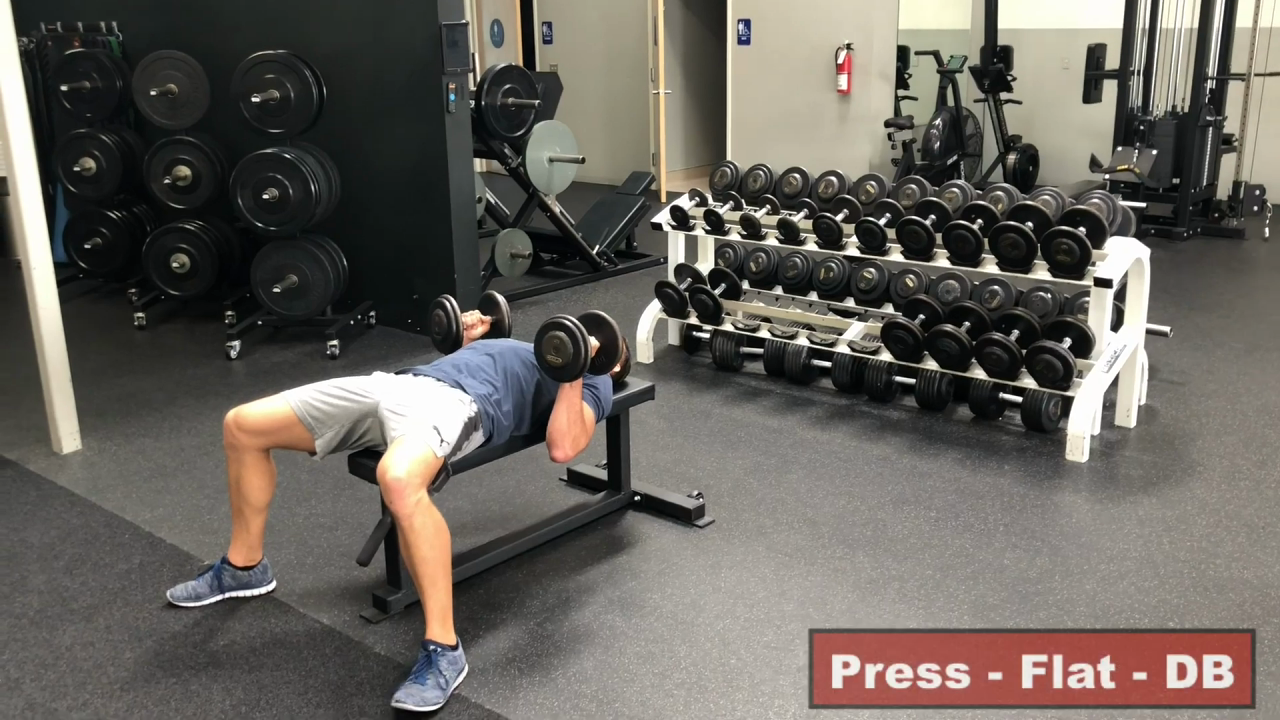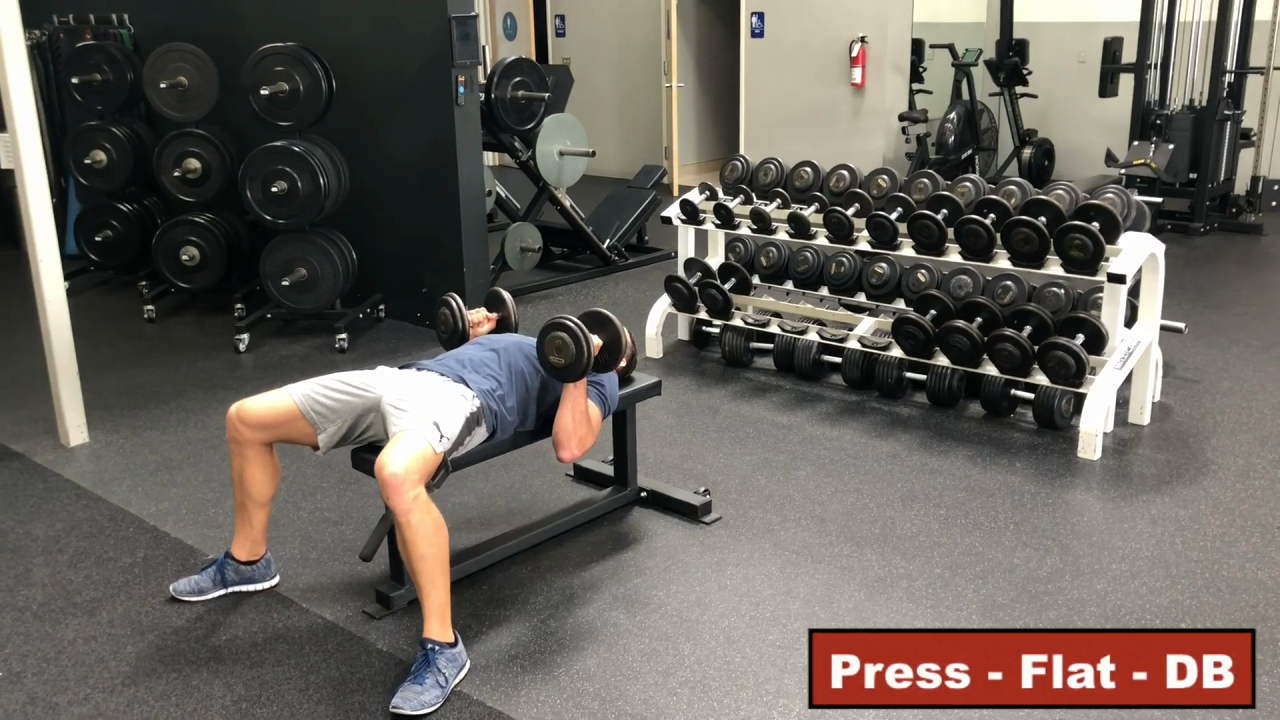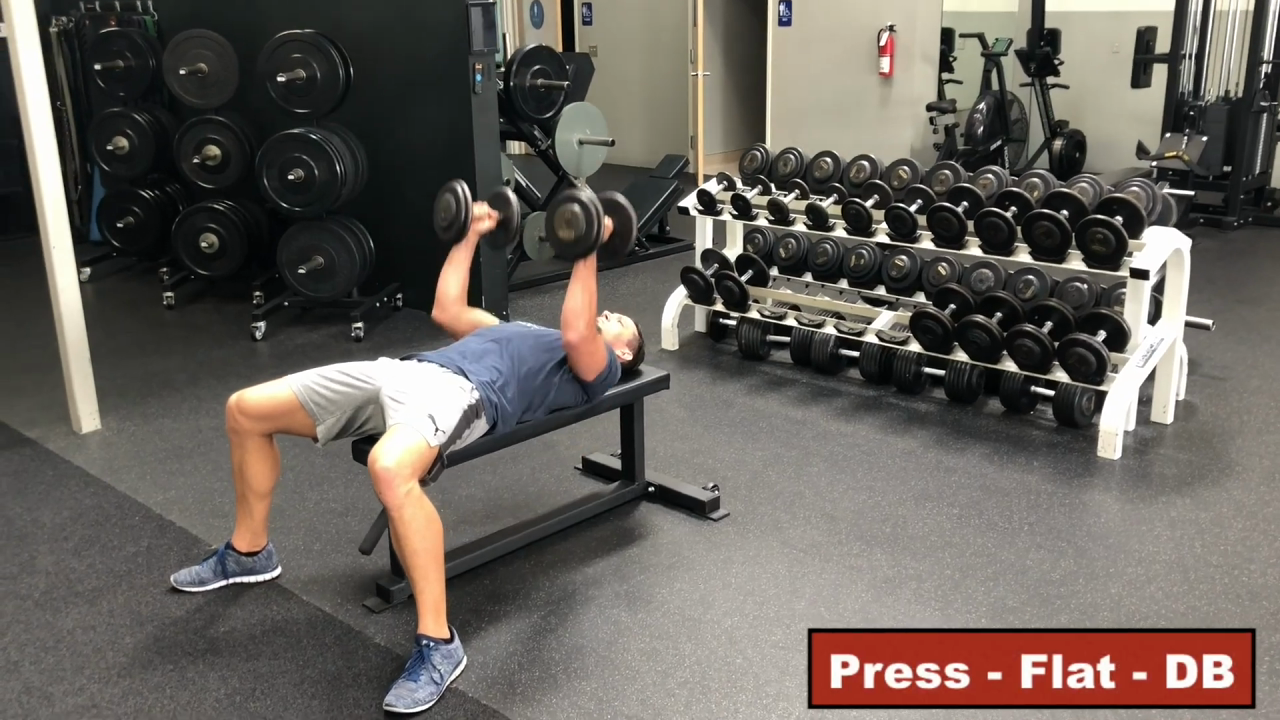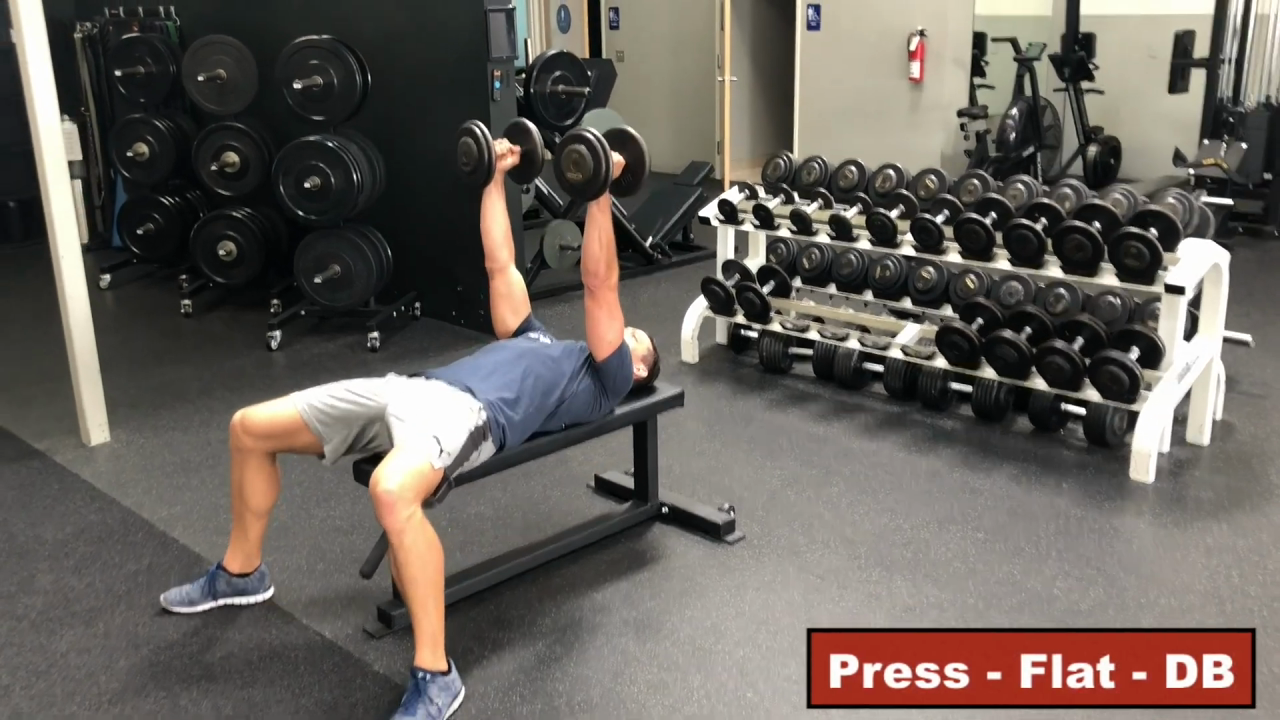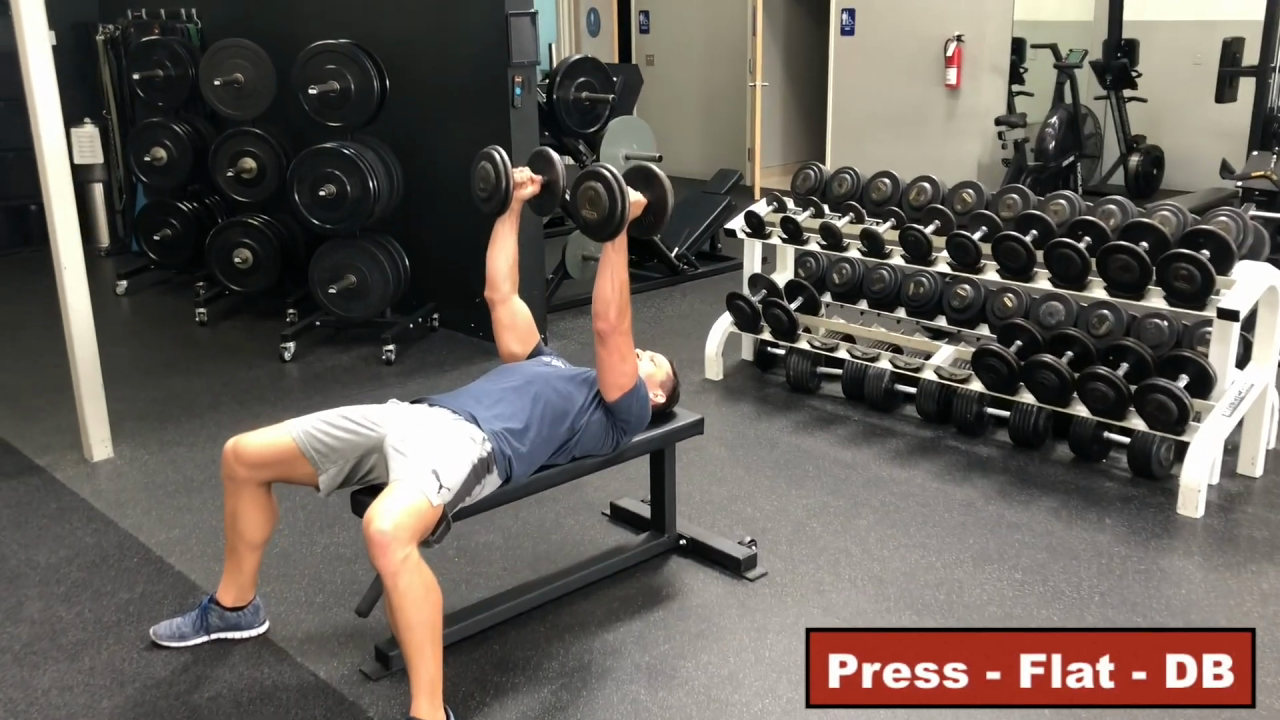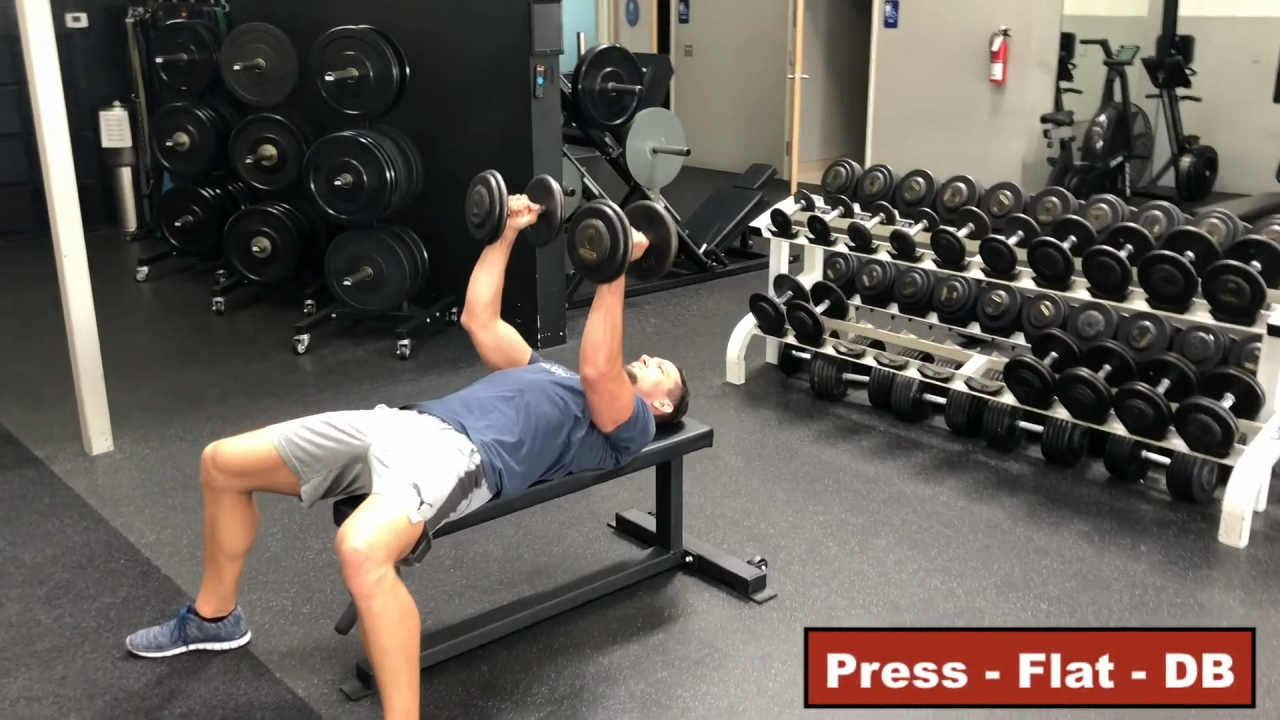
dt=0.5s
person 1, frame 1
left shoulder: (593, 382)
right shoulder: (537, 353)
left elbow: (562, 448)
right wrist: (465, 338)
left hip: (456, 402)
right hip: (396, 384)
left knee: (400, 480)
right knee: (242, 426)
left ankle: (443, 650)
right ankle: (244, 567)
person 1, frame 2
left shoulder: (597, 377)
left elbow: (568, 448)
right wrist: (471, 337)
left hip: (460, 398)
left knee: (399, 477)
right knee: (245, 419)
left ankle: (441, 646)
right ankle: (248, 561)
person 1, frame 3
left shoulder: (596, 368)
right shoulder: (524, 328)
left elbow: (577, 334)
right elbow: (447, 311)
right wrist: (470, 235)
left hip: (462, 393)
right hip: (406, 369)
left knee: (390, 469)
right knee: (246, 410)
left ankle: (438, 643)
right ankle: (249, 551)
person 1, frame 4
left shoulder: (606, 380)
right shoulder: (535, 339)
left elbow: (599, 285)
right elbow: (500, 264)
left wrist: (599, 195)
right wrist: (496, 177)
left hip: (468, 411)
right hip: (410, 388)
left knee: (393, 493)
right knee: (249, 427)
right ankle: (241, 572)
person 1, frame 5
left shoulder: (624, 412)
right shoulder: (552, 365)
left elbow: (609, 328)
right elbow: (500, 295)
left wrist: (616, 232)
right wrist: (513, 207)
left hip: (472, 442)
right hip: (411, 415)
left knee: (388, 533)
right knee: (242, 457)
right ankle: (235, 606)
person 1, frame 6
left shoulder: (628, 425)
right shoulder: (551, 373)
left elbow: (598, 370)
right elbow: (479, 318)
left wrist: (616, 273)
right wrist: (505, 233)
left hip: (461, 453)
right hip: (403, 421)
left knee: (362, 551)
right knee: (221, 463)
right ankle: (215, 615)
